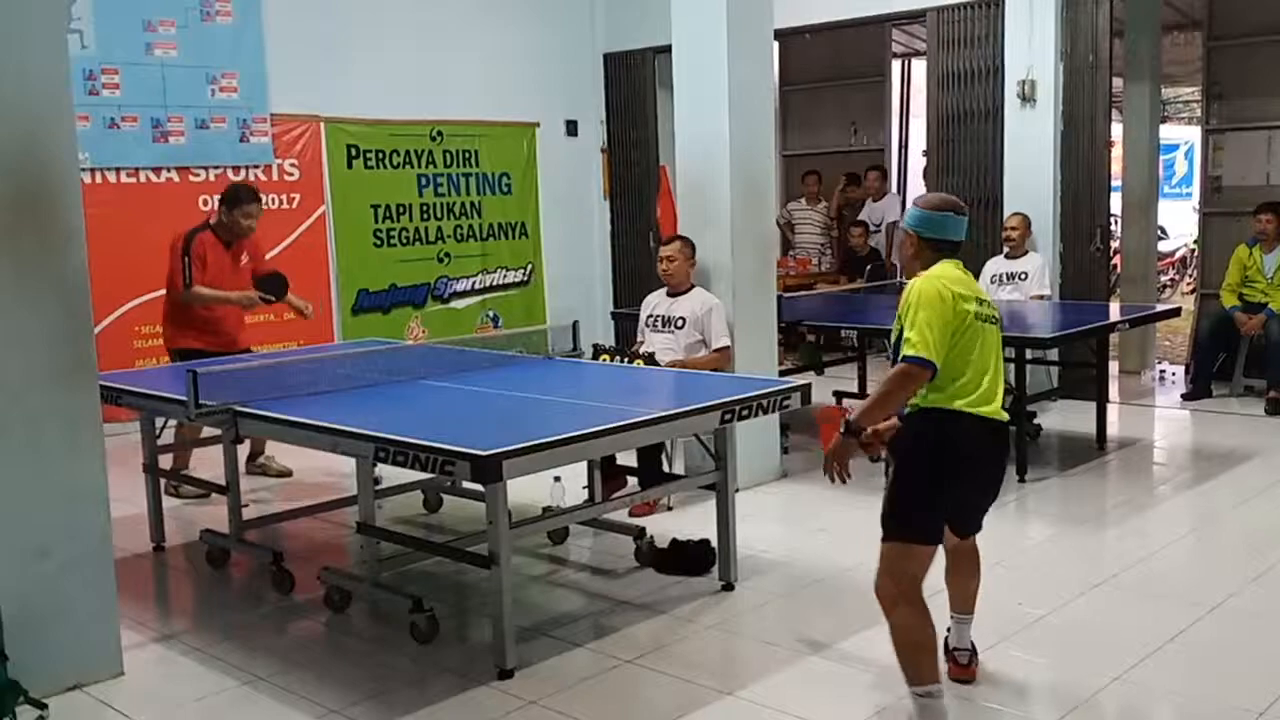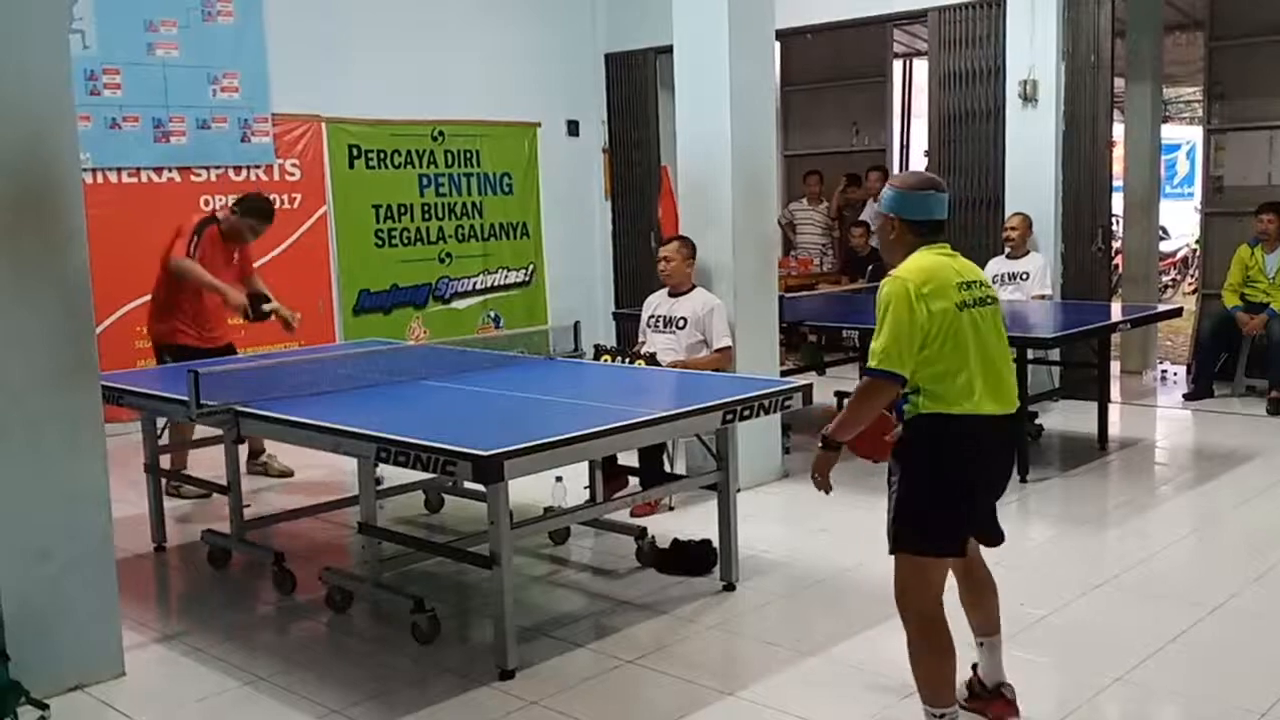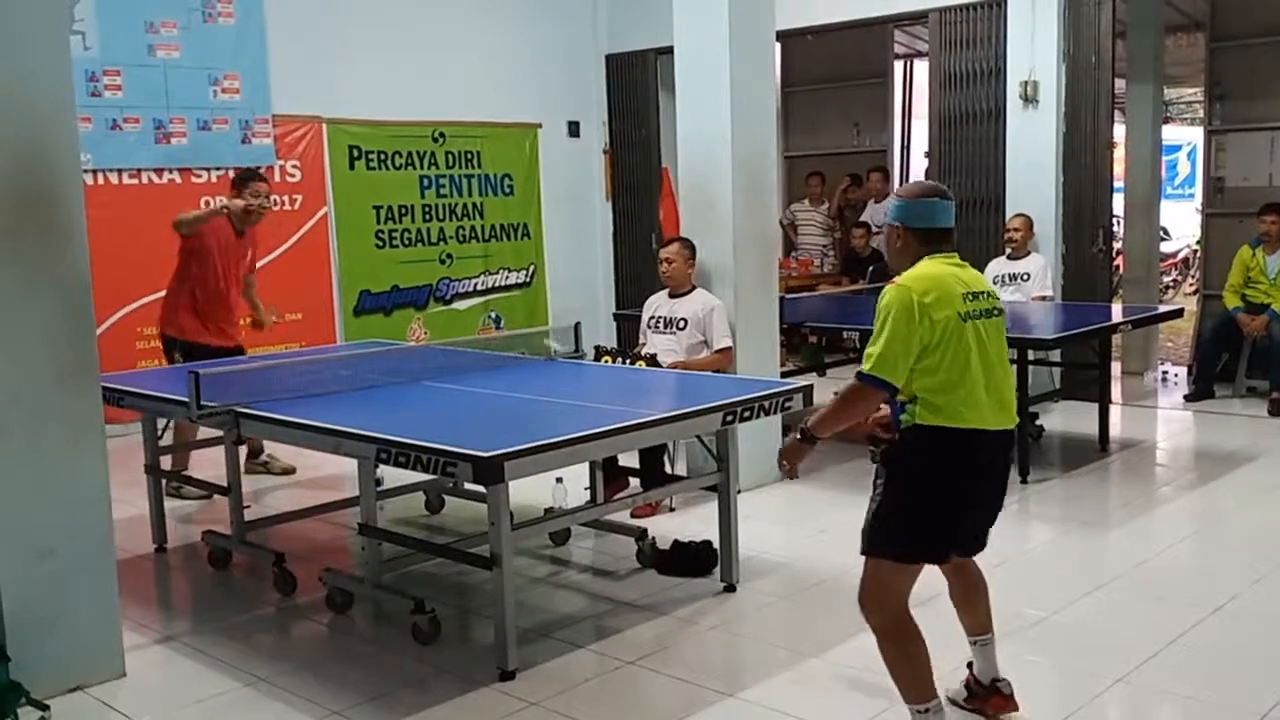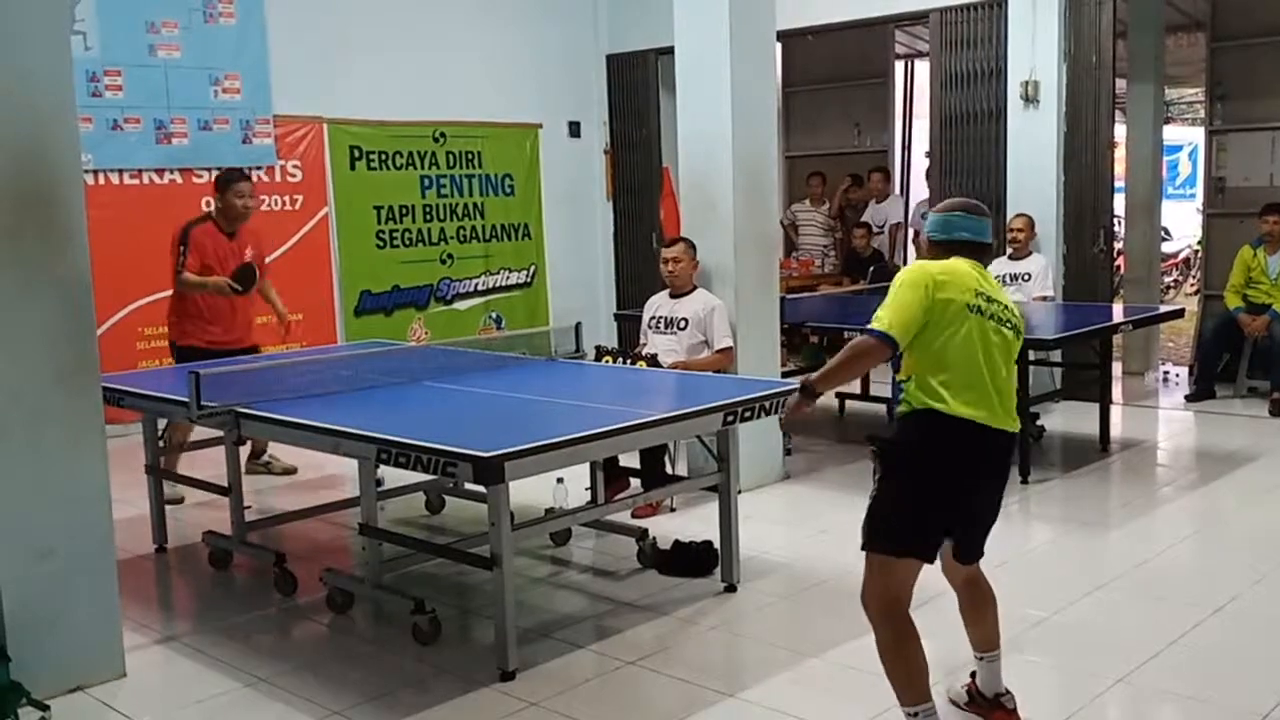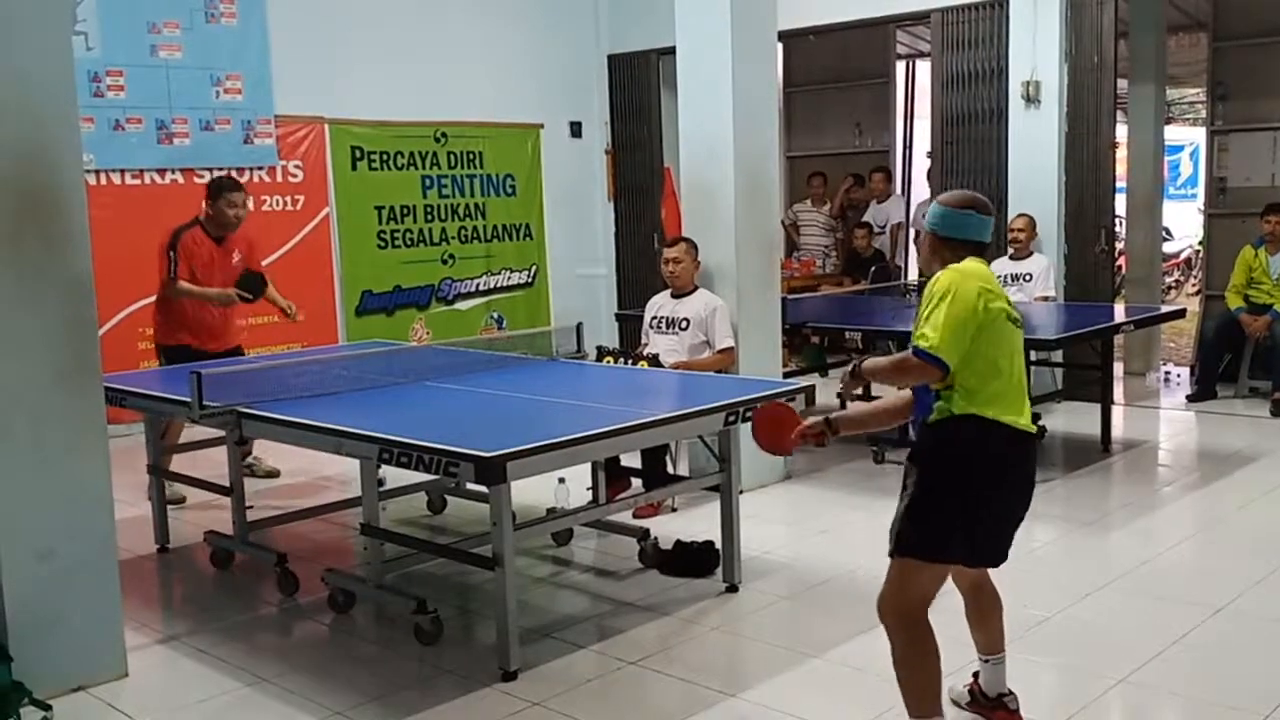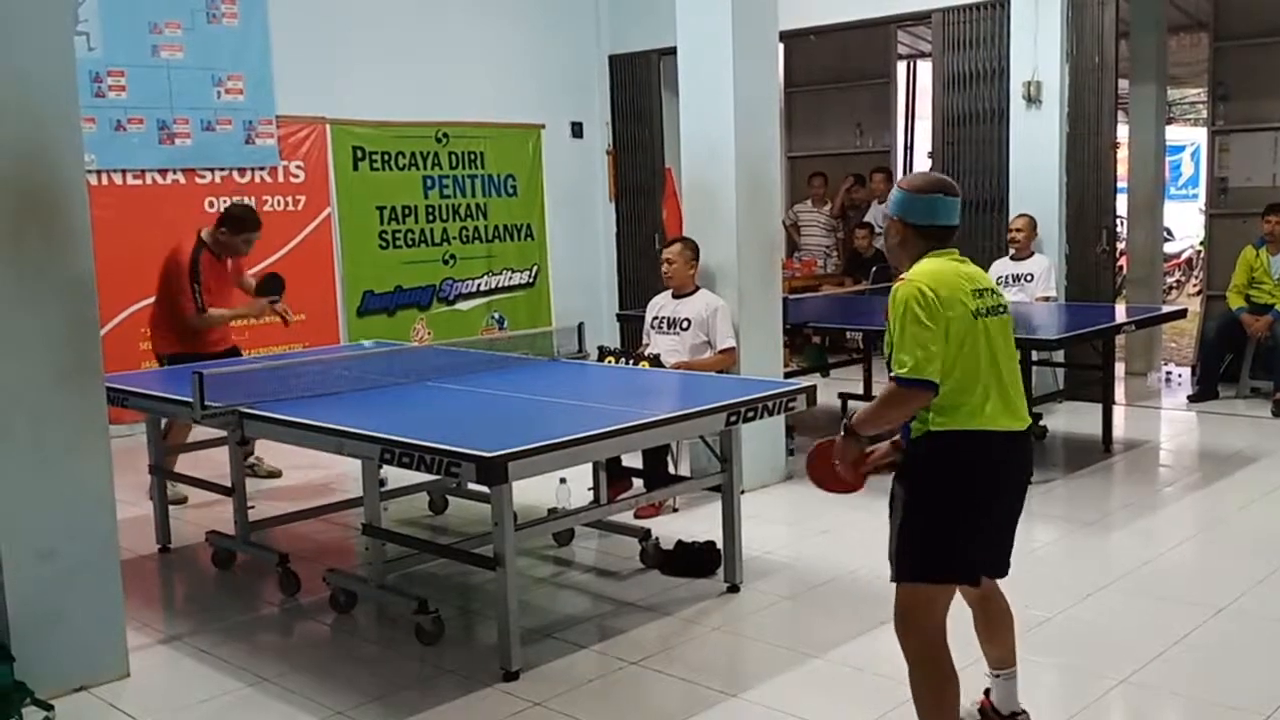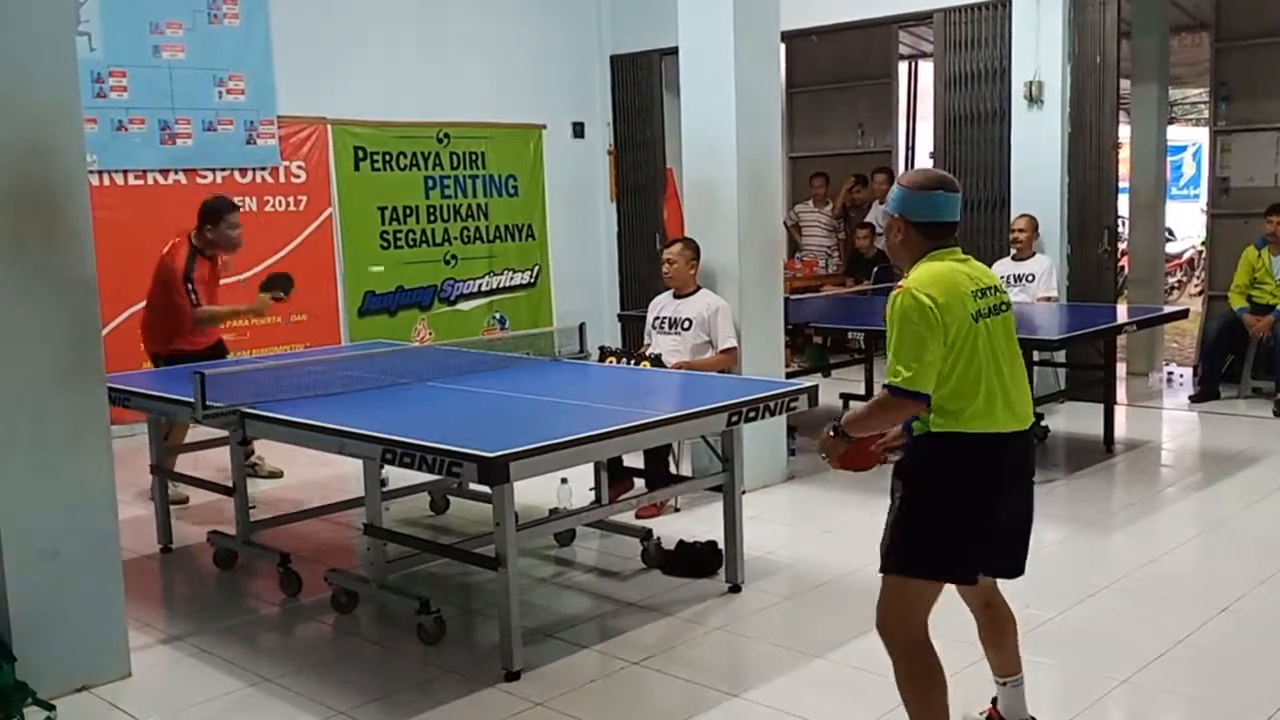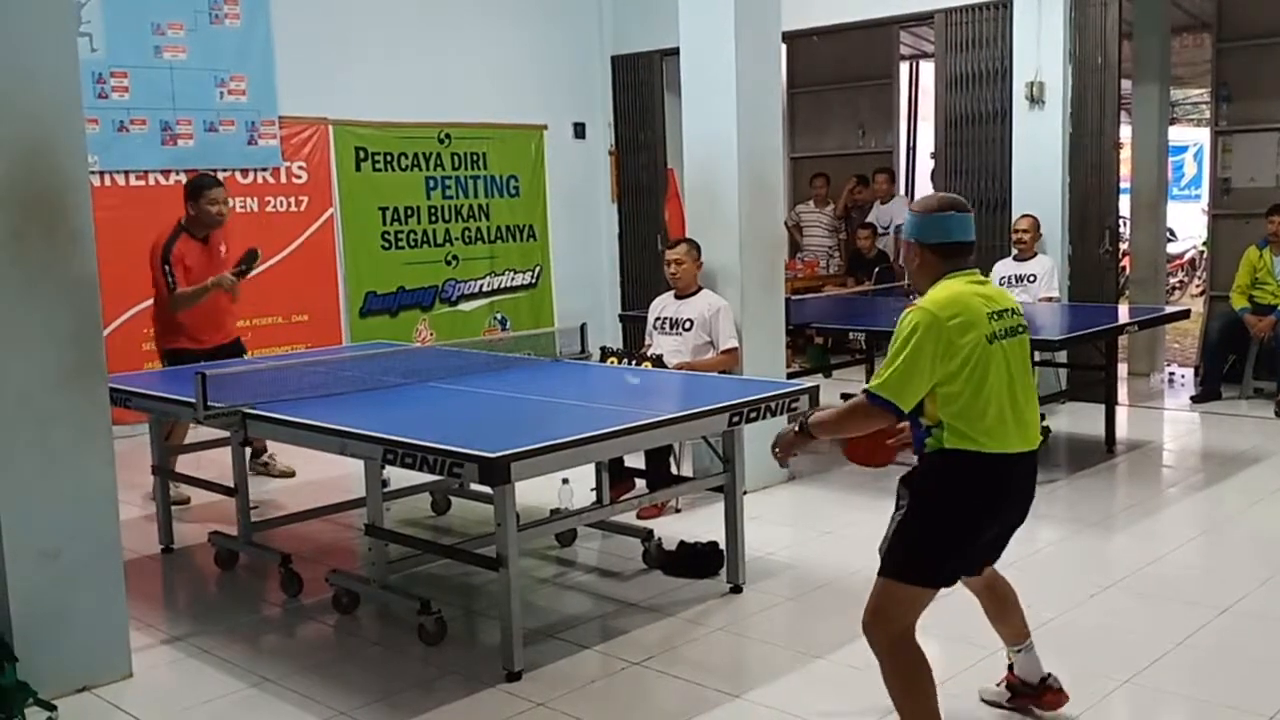
dt=0.3s
person 1, frame 1
left shoulder: (929, 285)
right shoulder: (975, 291)
left elbow: (915, 372)
left wrist: (852, 429)
right wrist: (888, 427)
left hip: (942, 441)
right hip: (989, 439)
left knee: (896, 587)
right knee: (960, 537)
right ankle: (960, 648)
person 1, frame 2
left shoulder: (906, 283)
right shoulder: (973, 275)
left elbow: (883, 383)
left wrist: (831, 442)
right wrist: (914, 421)
left hip: (943, 443)
right hip: (994, 434)
left knee: (917, 598)
right knee: (965, 557)
person 1, frame 3
left shoulder: (910, 289)
right shoulder: (980, 285)
left elbow: (872, 388)
left wrist: (806, 435)
right wrist: (903, 415)
left hip: (938, 453)
right hip: (990, 447)
left knee: (881, 601)
right knee: (955, 557)
person 1, frame 4
left shoulder: (926, 276)
right shoulder: (1003, 307)
left elbow: (875, 347)
left wrist: (811, 386)
left hip: (933, 445)
right hip: (992, 451)
left knee: (883, 599)
right knee: (962, 565)
person 1, frame 5
left shoulder: (956, 281)
right shoulder: (986, 288)
left elbow: (923, 368)
right elbow: (920, 398)
left wrist: (862, 368)
right wrist: (832, 423)
left hip: (965, 452)
right hip: (1012, 455)
left knee: (902, 606)
right knee: (969, 570)
person 1, frame 6
left shoulder: (917, 287)
right shoulder: (978, 280)
left elbow: (914, 390)
left wrist: (854, 428)
right wrist: (900, 446)
left hip: (953, 460)
right hip: (1006, 452)
left knee: (918, 626)
right knee: (980, 585)
person 1, frame 7
left shoulder: (917, 292)
right shoulder: (984, 278)
left elbow: (907, 397)
left wrist: (843, 428)
right wrist: (911, 430)
left hip: (954, 462)
right hip: (1009, 453)
left knee: (899, 623)
right knee: (980, 590)
person 1, frame 8
left shoulder: (935, 313)
right shoulder: (1000, 301)
left elbow: (878, 408)
left wrist: (805, 429)
right wrist: (922, 428)
left hip: (963, 475)
right hip: (1015, 471)
left knee: (885, 624)
right knee: (975, 570)
person 2, frame 1
left shoulder: (247, 242)
right shoulder: (193, 241)
left elbow: (265, 277)
right elbow: (186, 293)
left wrist: (294, 301)
right wrist: (234, 298)
left hip: (233, 341)
right hip: (190, 340)
left ankle: (256, 457)
right ankle: (177, 475)
person 2, frame 2
left shoulder: (238, 243)
right shoulder: (201, 230)
left elbow: (249, 277)
right elbow: (178, 263)
left wrist: (278, 308)
right wrist: (224, 290)
left hip: (215, 334)
right hip: (175, 332)
left ankle: (257, 456)
right ankle: (176, 477)
person 2, frame 3
left shoulder: (250, 234)
right shoulder: (211, 224)
right elbow: (179, 225)
left wrist: (257, 309)
right wrist: (223, 208)
left hip: (225, 333)
right hip: (186, 329)
left ankle: (256, 456)
right ankle: (177, 477)
person 2, frame 4
left shoulder: (250, 236)
right shoulder: (195, 232)
left elbow: (259, 277)
right elbow: (180, 279)
left wrist: (280, 309)
right wrist: (209, 284)
left hip: (239, 337)
right hip: (194, 337)
left ankle: (259, 457)
right ankle: (166, 476)
person 2, frame 5
left shoulder: (241, 241)
right shoulder: (183, 238)
right elbow: (171, 286)
left wrist: (280, 302)
right wrist: (212, 294)
left hip: (223, 339)
right hip: (179, 338)
left ankle: (245, 458)
person 2, frame 6
left shoulder: (224, 248)
right shoulder: (190, 261)
left elbow: (240, 278)
right elbow: (197, 318)
left wrist: (272, 303)
right wrist: (247, 311)
left hip: (216, 341)
right hip: (179, 342)
left ankle: (247, 458)
right ankle: (162, 478)
person 2, frame 7
left shoulder: (210, 246)
right shoulder: (183, 265)
right elbow: (197, 315)
right wrist: (247, 309)
left hip: (205, 338)
right hip: (172, 343)
left ankle: (248, 458)
person 2, frame 8
left shoulder: (218, 232)
right shoulder: (169, 247)
right elbow: (174, 302)
left wrist: (231, 286)
right wrist: (210, 285)
left hip: (222, 335)
right hip: (182, 342)
left ankle: (260, 456)
person 3, frame 1
left shoulder: (706, 303)
right shoulder: (651, 300)
left elbow: (723, 357)
left wrist: (684, 364)
left ankle: (651, 488)
right ankle: (610, 475)
person 3, frame 2
left shoulder: (708, 304)
right shoulder: (652, 301)
left elbow: (725, 358)
left wrist: (686, 365)
left ankle: (652, 488)
right ankle: (611, 475)
person 3, frame 3
left shoulder: (708, 304)
right shoulder: (653, 302)
left elbow: (725, 358)
left wrist: (686, 365)
left ankle: (653, 489)
right ankle: (612, 476)
person 3, frame 4
left shoulder: (709, 304)
right shoulder: (653, 303)
left elbow: (726, 358)
left wrist: (687, 365)
left ankle: (654, 489)
right ankle: (613, 477)
person 3, frame 5
left shoulder: (711, 304)
right shoulder: (655, 303)
left elbow: (727, 357)
left wrist: (689, 366)
left ankle: (655, 489)
right ankle: (614, 476)
person 3, frame 6
left shoulder: (712, 305)
right shoulder: (656, 303)
left elbow: (729, 358)
left wrist: (689, 366)
left ankle: (657, 489)
right ankle: (615, 477)
person 3, frame 7
left shoulder: (713, 305)
right shoulder: (657, 303)
left elbow: (730, 358)
left wrist: (690, 366)
left ankle: (658, 489)
right ankle: (617, 477)
person 3, frame 8
left shoulder: (714, 305)
right shoulder: (658, 303)
left elbow: (731, 358)
left wrist: (692, 366)
left ankle: (659, 490)
right ankle: (618, 477)
person 4, frame 1
right shoulder: (1244, 250)
right elbow: (1228, 289)
right wrist: (1237, 314)
right hip: (1245, 306)
right knee: (1206, 326)
right ankle: (1201, 385)
person 4, frame 2
right shoulder: (1246, 251)
right elbow: (1230, 289)
right wrist: (1238, 314)
right hip: (1248, 305)
right knee: (1207, 326)
right ankle: (1203, 385)
person 4, frame 3
right shoulder: (1247, 251)
right elbow: (1231, 290)
right wrist: (1240, 315)
right hip: (1249, 307)
right knee: (1209, 328)
right ankle: (1204, 386)
person 4, frame 4
right shoulder: (1248, 252)
right elbow: (1232, 290)
right wrist: (1241, 315)
right hip: (1250, 307)
right knee: (1210, 328)
right ankle: (1205, 386)
person 4, frame 5
right shoulder: (1249, 252)
right elbow: (1234, 290)
right wrist: (1242, 315)
right hip: (1252, 307)
right knee: (1211, 328)
right ankle: (1206, 386)
person 4, frame 6
right shoulder: (1251, 252)
right elbow: (1235, 291)
right wrist: (1244, 316)
right hip: (1253, 307)
right knee: (1212, 328)
right ankle: (1208, 387)
person 4, frame 7
right shoulder: (1252, 252)
right elbow: (1236, 291)
right wrist: (1246, 316)
right hip: (1255, 307)
right knee: (1214, 328)
right ankle: (1209, 387)
person 4, frame 8
right shoulder: (1254, 252)
right elbow: (1238, 291)
right wrist: (1247, 316)
right hip: (1256, 307)
right knee: (1215, 326)
right ankle: (1211, 387)
